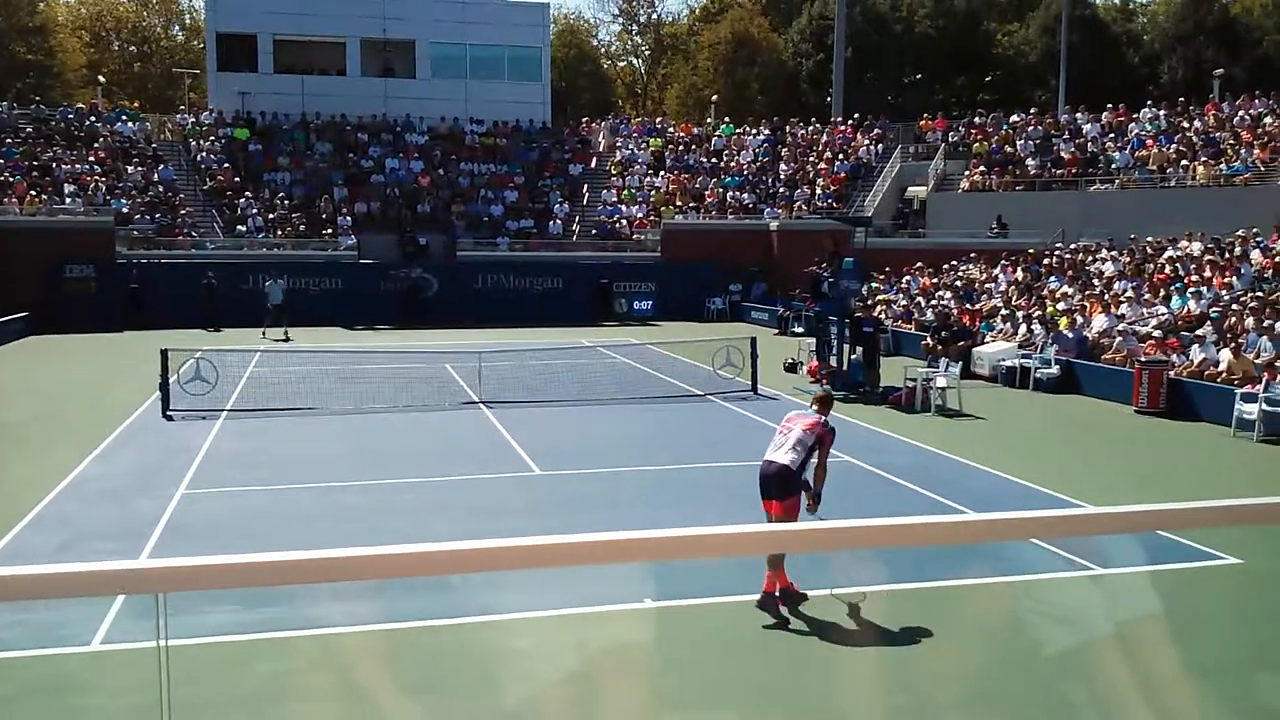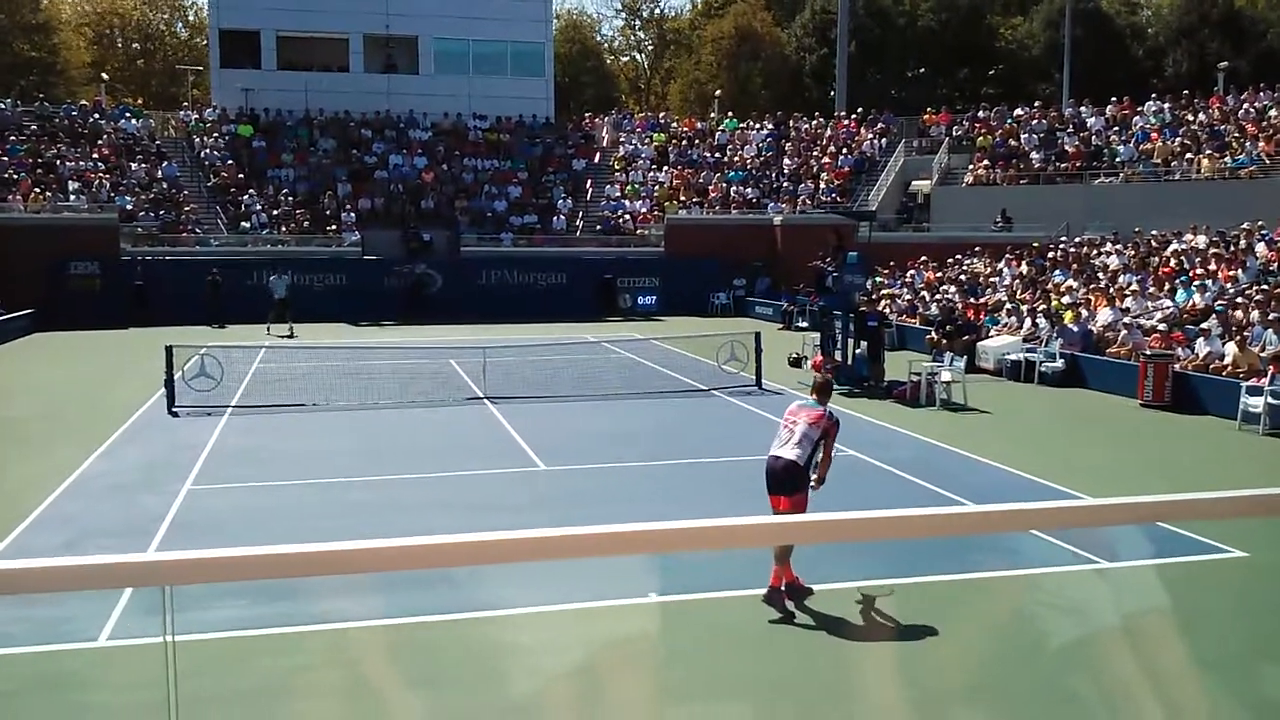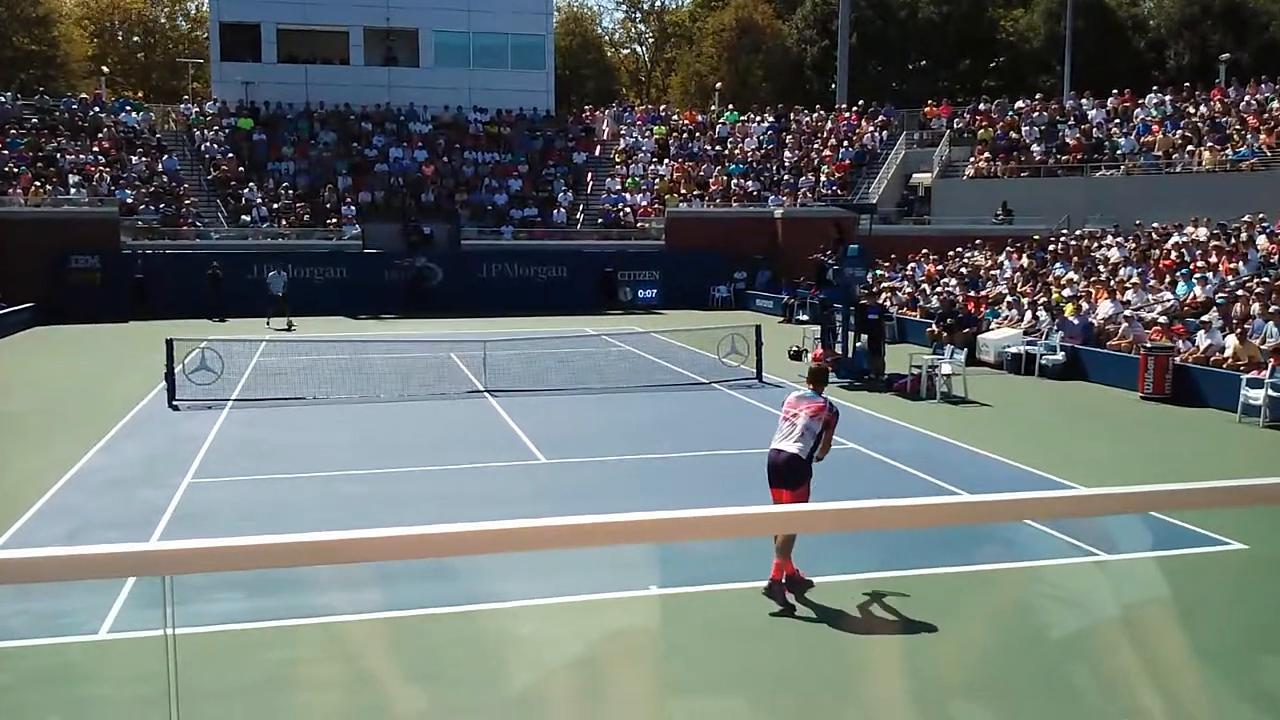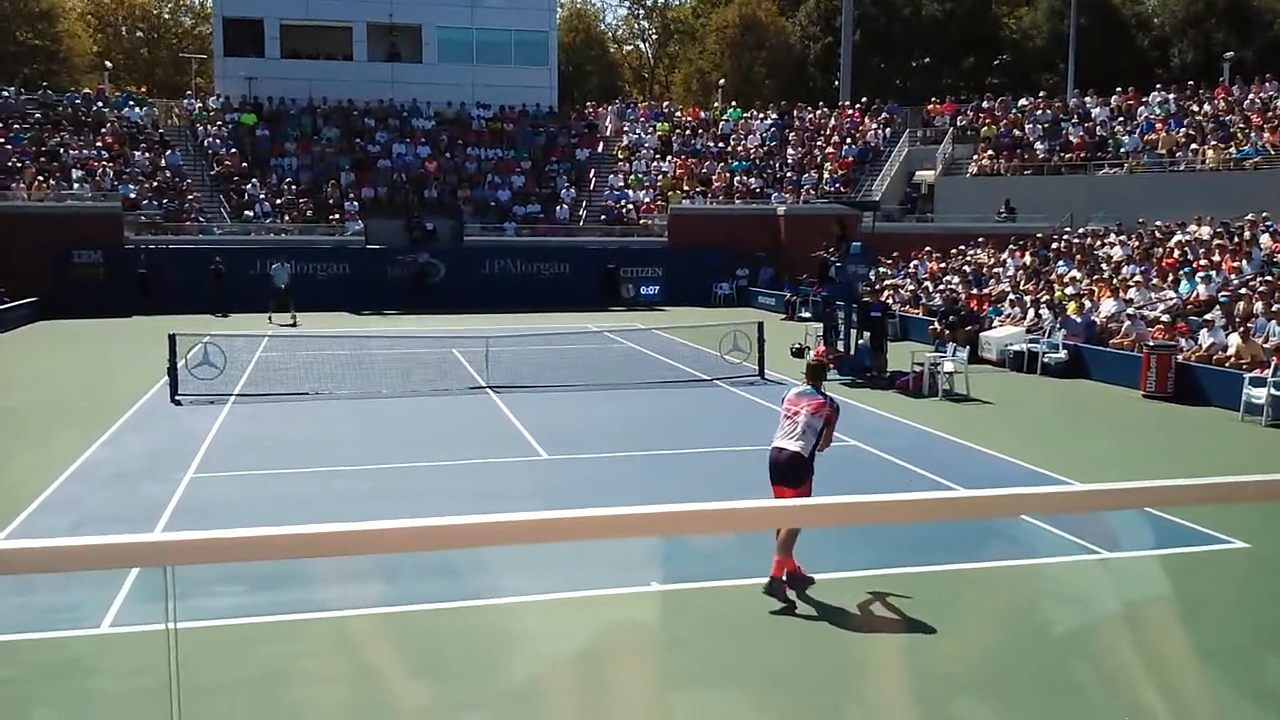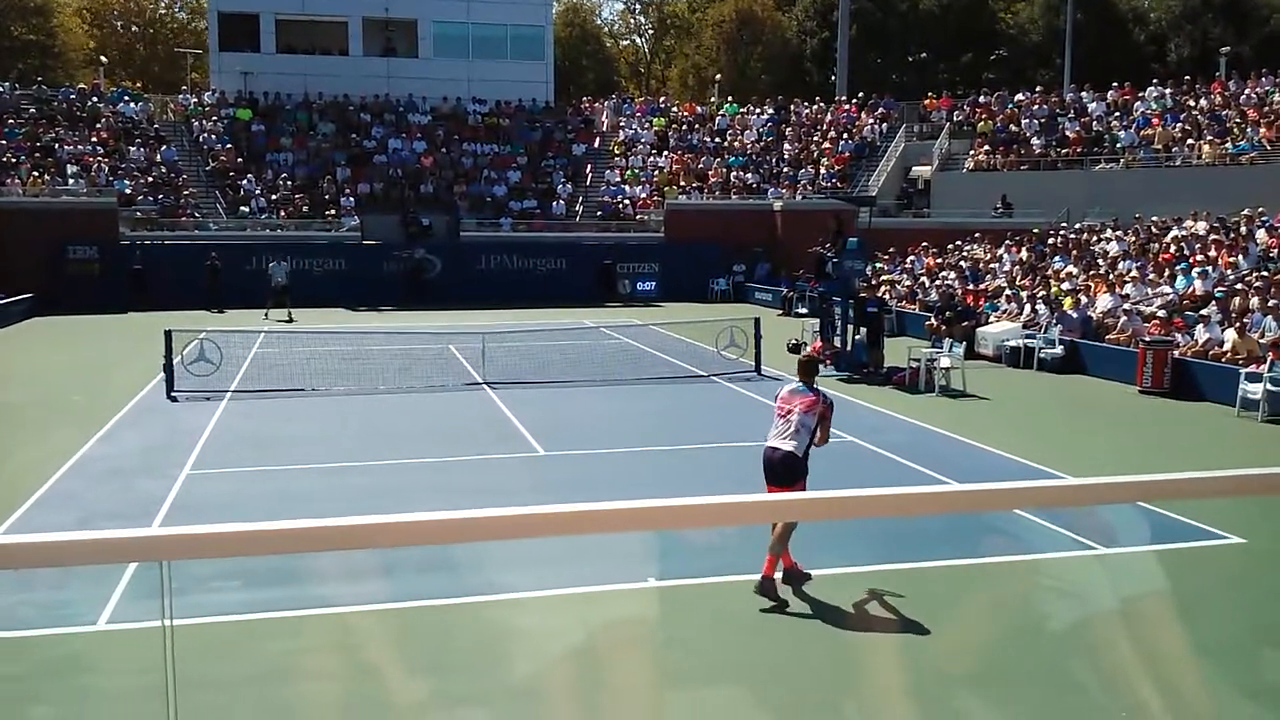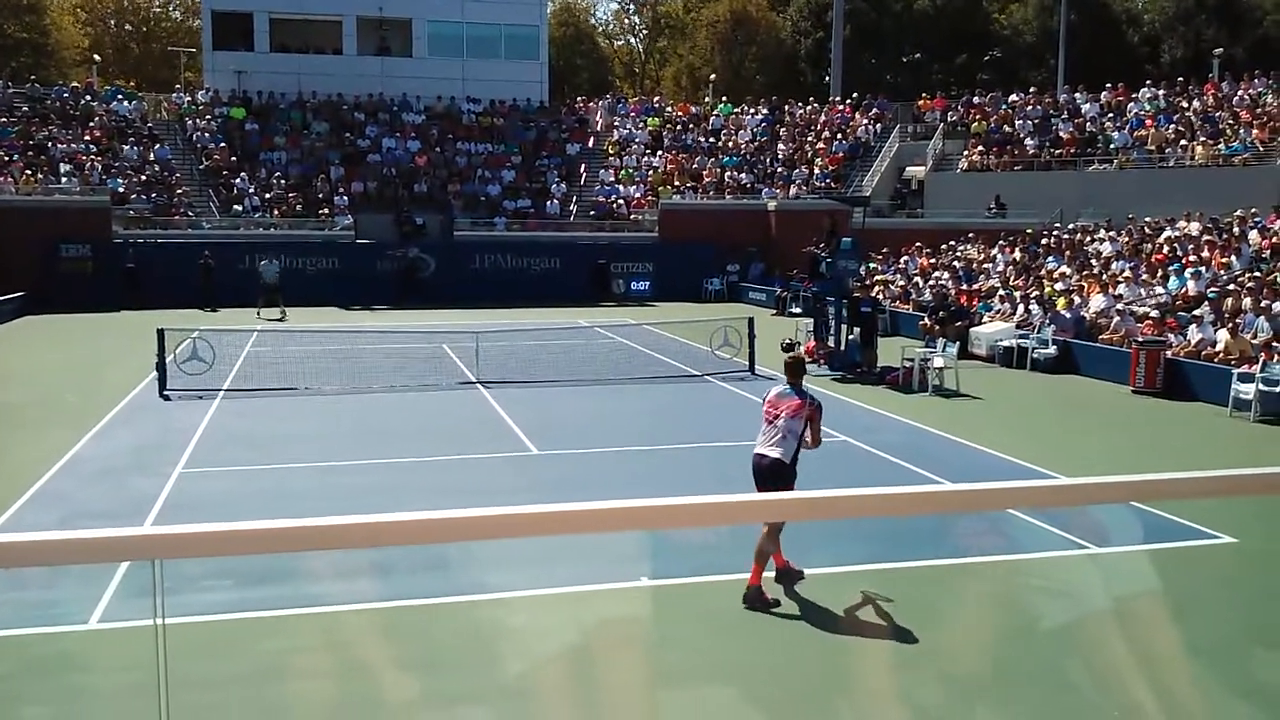
dt=0.2s
person 1, frame 1
left shoulder: (792, 416)
right shoulder: (826, 428)
right elbow: (821, 466)
left wrist: (807, 489)
right wrist: (816, 497)
left hip: (766, 468)
right hip: (785, 474)
left ankle: (784, 587)
right ankle: (768, 593)
person 1, frame 2
left shoulder: (793, 407)
right shoulder: (830, 419)
right elbow: (826, 456)
left wrist: (811, 468)
right wrist: (820, 478)
left hip: (772, 462)
right hip: (792, 469)
left ankle: (790, 582)
right ankle: (774, 588)
person 1, frame 3
left shoulder: (791, 398)
right shoulder: (829, 409)
right elbow: (825, 445)
right wrist: (817, 457)
left hip: (774, 455)
right hip: (795, 462)
left ankle: (790, 574)
right ankle: (775, 581)
person 1, frame 4
left shoulder: (790, 394)
right shoulder: (830, 405)
right elbow: (826, 441)
right wrist: (817, 446)
left hip: (776, 453)
right hip: (797, 459)
left ankle: (792, 571)
right ankle: (776, 578)
person 1, frame 5
left shoulder: (784, 391)
right shoulder: (823, 401)
right elbow: (823, 438)
right wrist: (815, 441)
left hip: (770, 452)
right hip: (791, 458)
right knee: (788, 519)
left ankle: (789, 568)
right ankle: (767, 578)
person 1, frame 6
left shoulder: (771, 394)
right shoulder: (811, 403)
right elbow: (815, 441)
right wrist: (806, 442)
left hip: (759, 458)
right hip: (780, 464)
left knee: (773, 520)
right knee: (773, 525)
left ankle: (782, 567)
right ankle: (753, 586)
